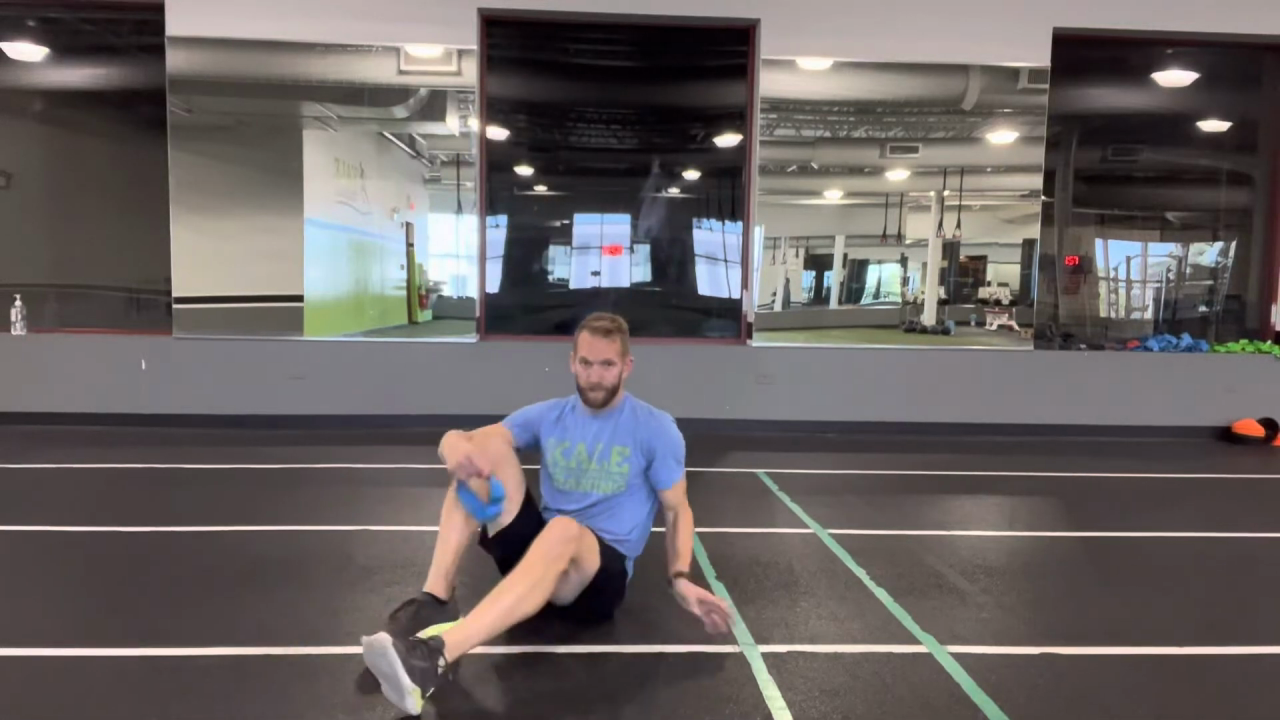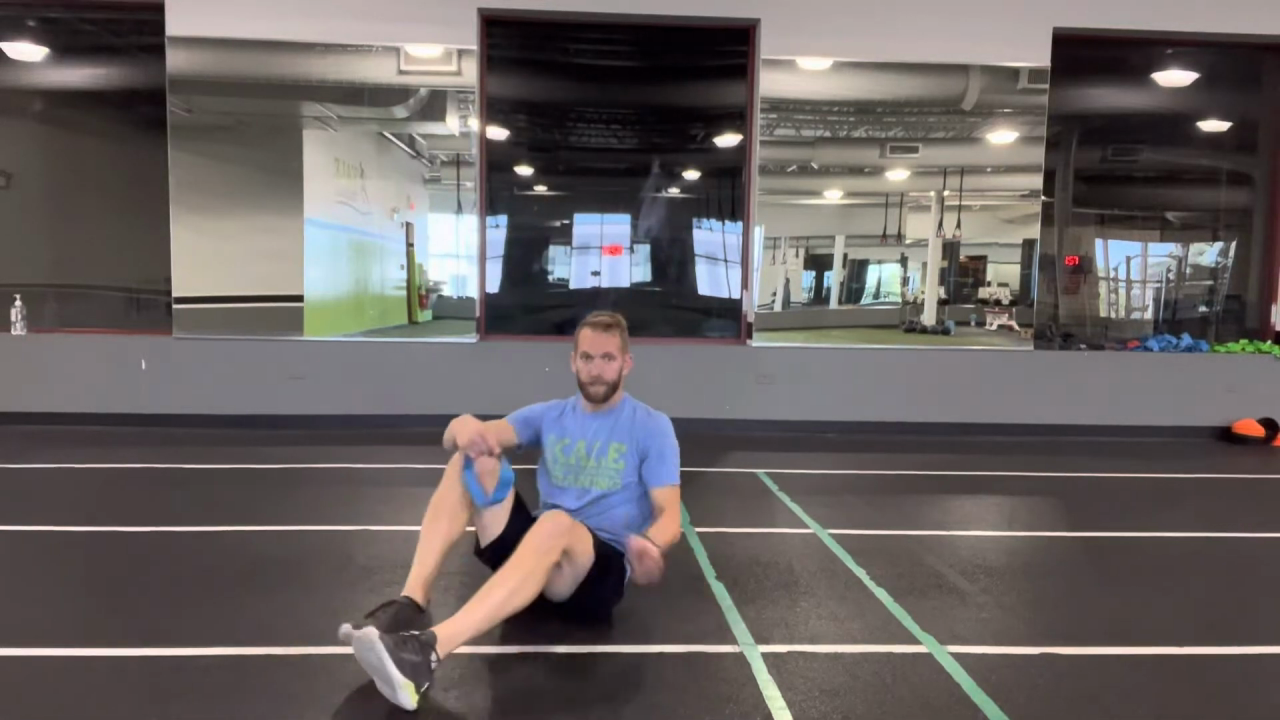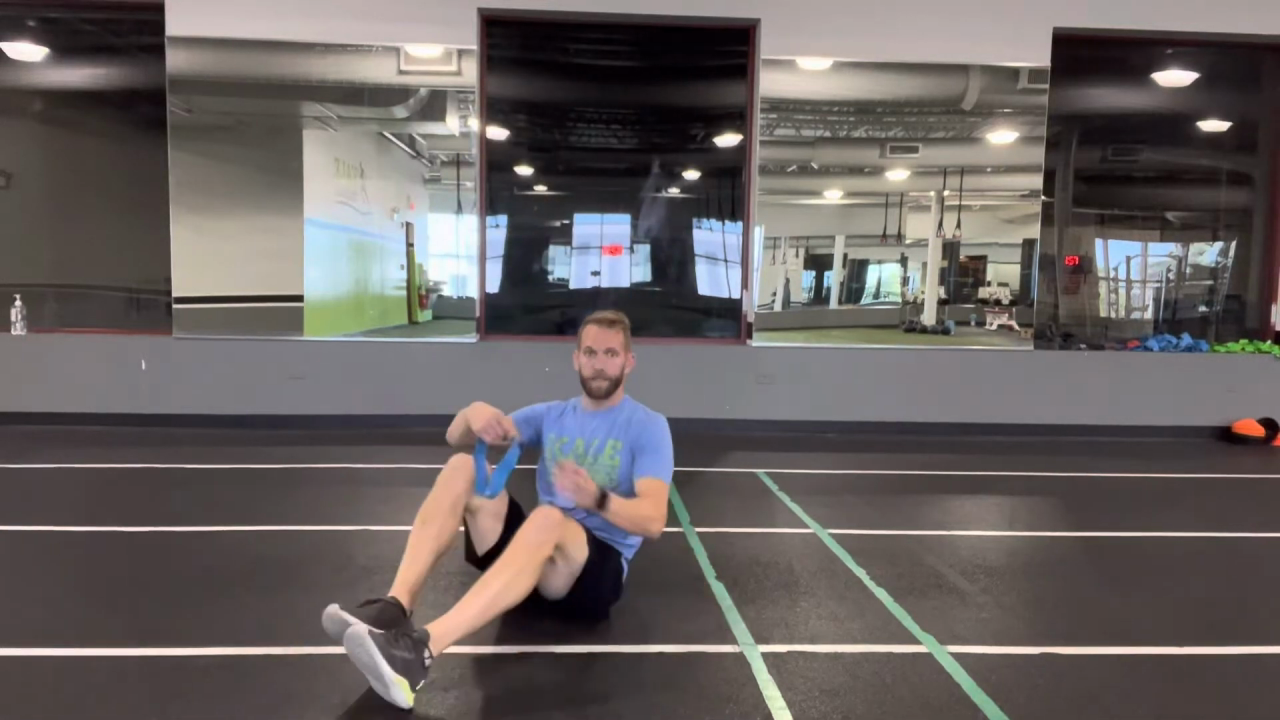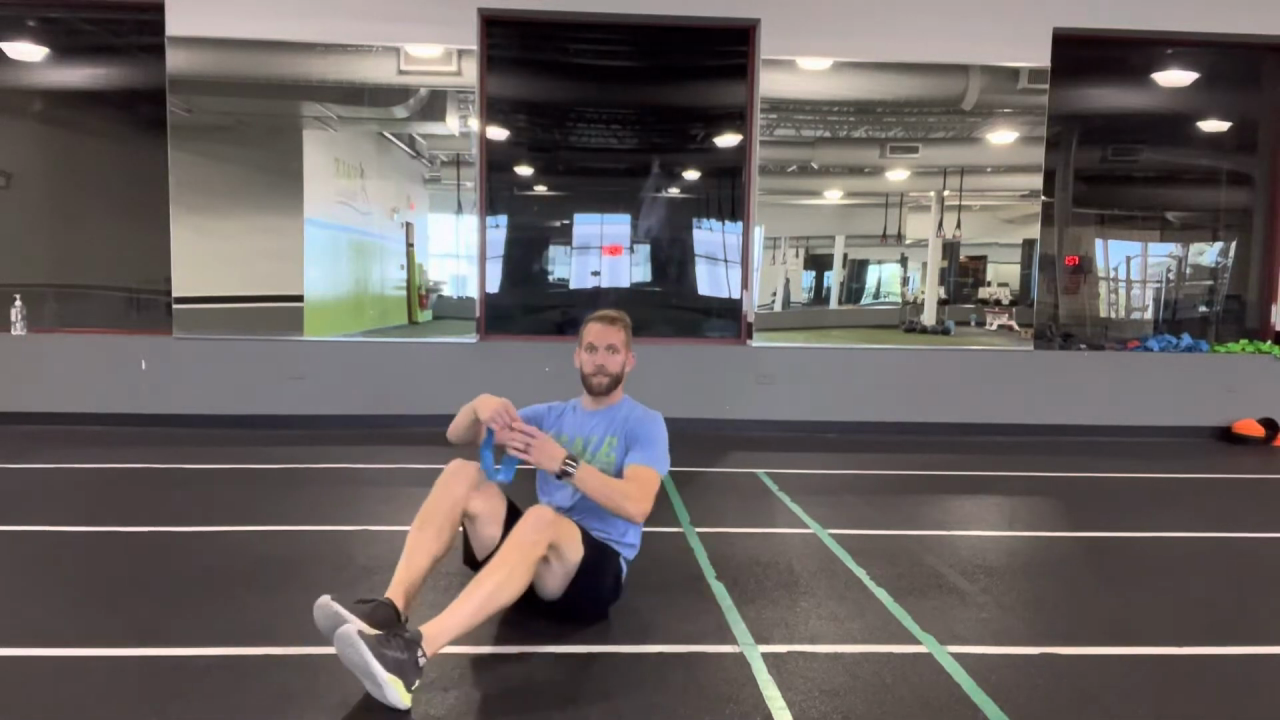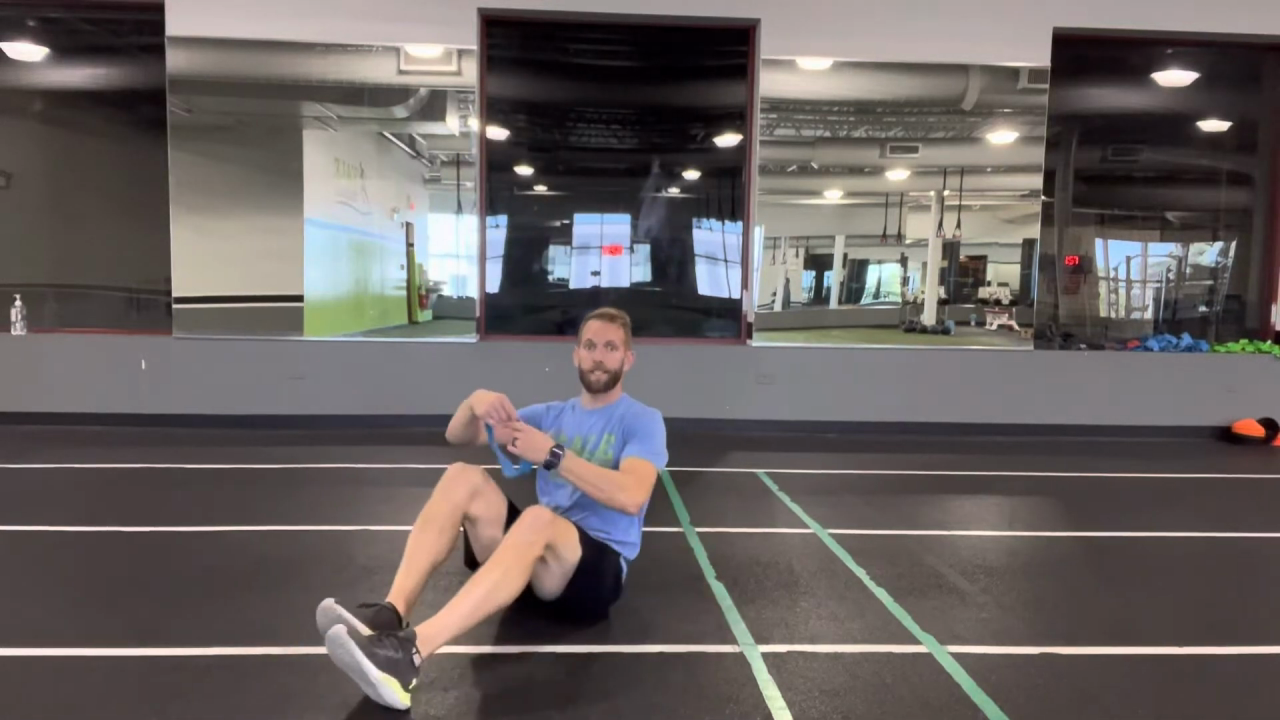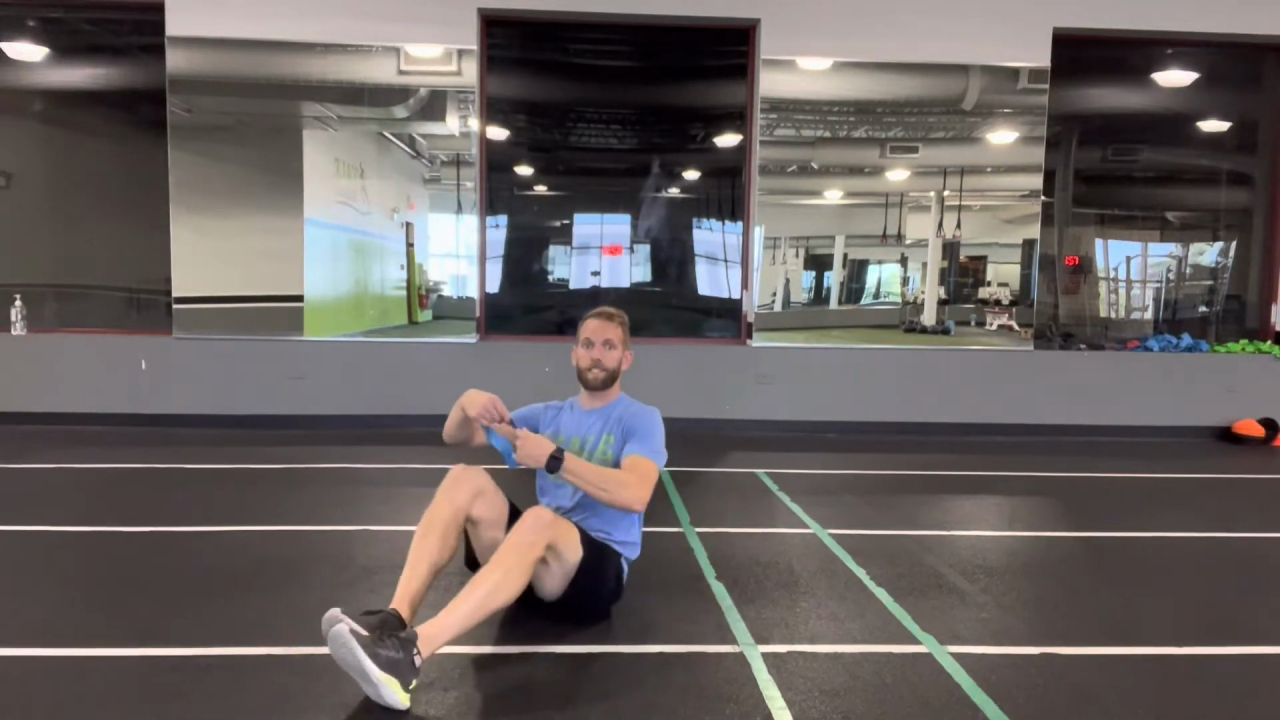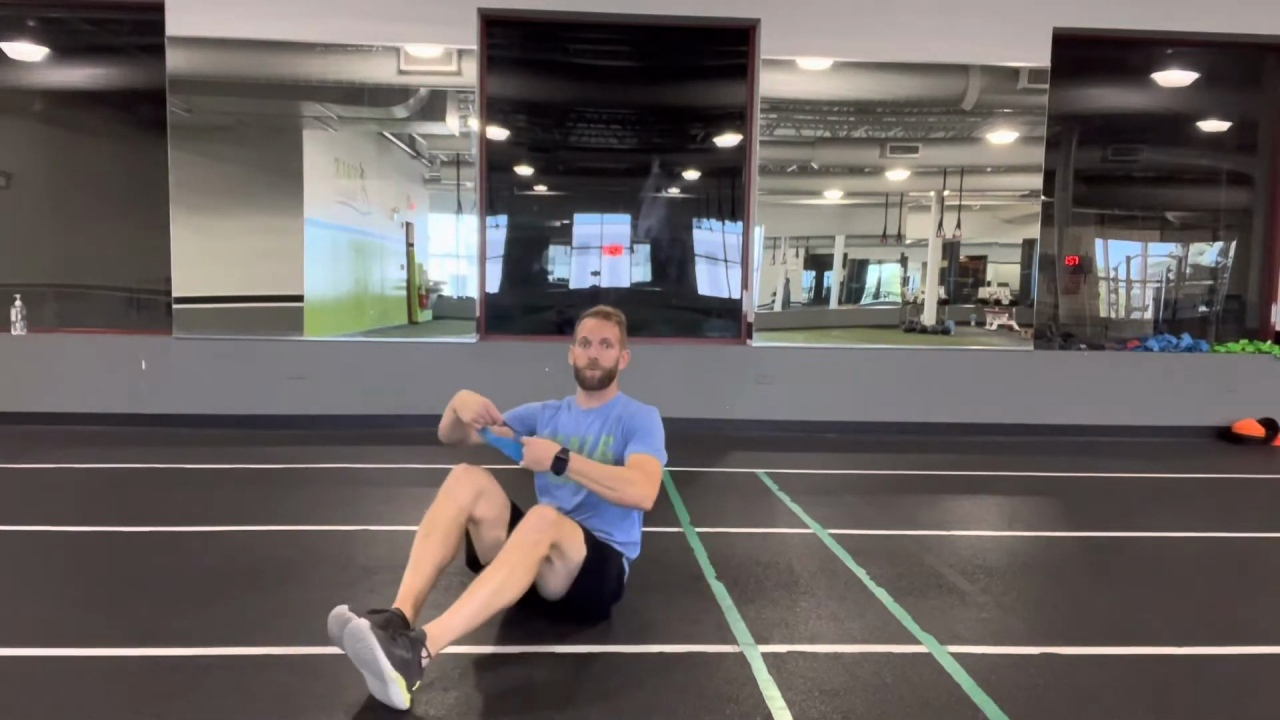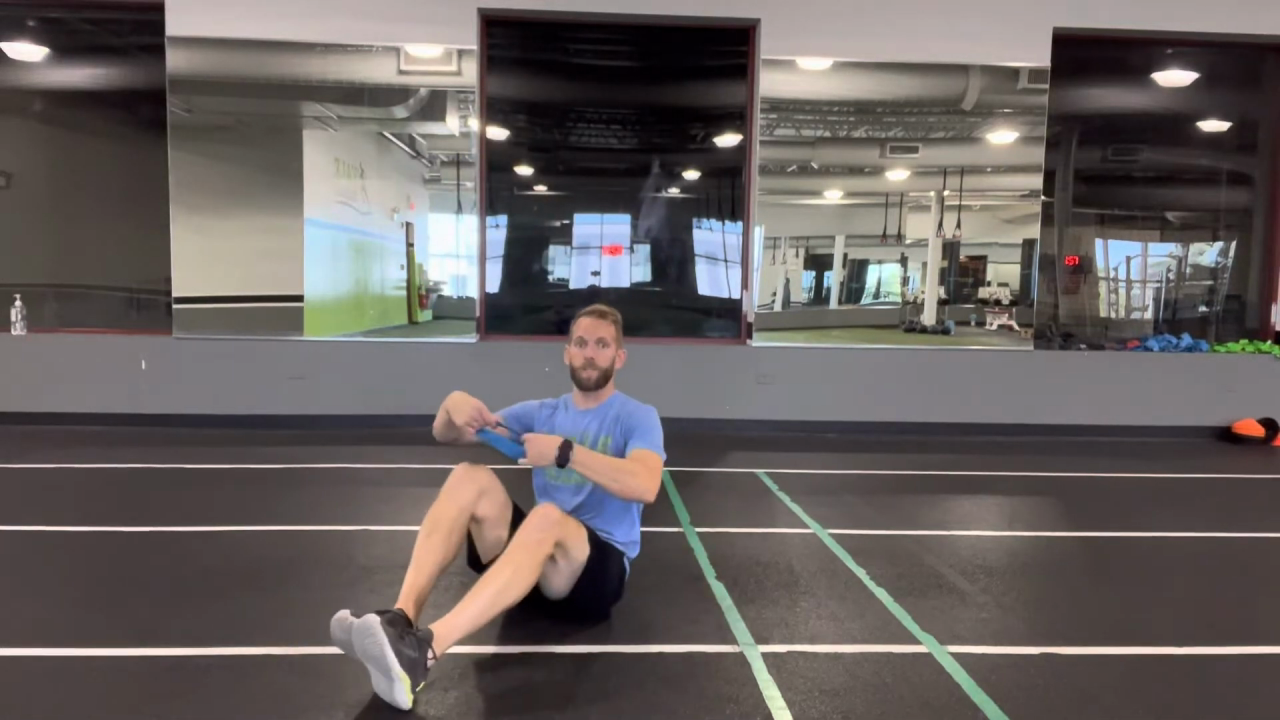
dt=0.1s
person 1, frame 1
left shoulder: (656, 429)
right shoulder: (549, 415)
left elbow: (678, 510)
right elbow: (464, 439)
left wrist: (680, 577)
right wrist: (456, 445)
left hip: (600, 570)
right hip: (533, 549)
left knee: (565, 531)
right knee: (486, 451)
left ankle: (433, 658)
right ankle: (435, 602)
person 1, frame 2
left shoulder: (652, 428)
right shoulder: (551, 415)
left elbow: (669, 514)
right elbow: (455, 439)
left wrist: (648, 544)
right wrist: (464, 428)
left hip: (600, 569)
right hip: (537, 553)
left knee: (555, 524)
right knee: (470, 462)
left ankle: (428, 651)
right ankle: (409, 605)
person 1, frame 3
left shoulder: (648, 427)
right shoulder: (550, 415)
left elbow: (652, 518)
right elbow: (455, 437)
left wrist: (596, 498)
right wrist: (474, 414)
left hip: (596, 567)
right hip: (530, 552)
left knee: (547, 518)
right knee: (463, 468)
left ankle: (421, 650)
right ankle: (395, 607)
person 1, frame 4
left shoulder: (645, 424)
right shoulder: (551, 416)
left elbow: (636, 506)
right elbow: (459, 435)
left wrist: (564, 464)
right wrist: (479, 406)
left hip: (597, 568)
right hip: (532, 557)
left knee: (541, 519)
right knee: (463, 474)
left ankle: (414, 651)
right ankle: (389, 610)
person 1, frame 5
left shoulder: (643, 421)
right shoulder: (551, 415)
left elbow: (631, 497)
right elbow: (458, 436)
left wrist: (553, 455)
right wrist: (476, 402)
left hip: (597, 568)
right hip: (530, 556)
left knee: (538, 519)
right knee: (464, 477)
left ankle: (410, 651)
right ankle: (390, 614)
person 1, frame 6
left shoulder: (642, 419)
right shoulder: (549, 415)
left elbow: (634, 494)
right elbow: (457, 437)
left wrist: (553, 458)
right wrist: (467, 403)
left hip: (598, 568)
right hip: (534, 559)
left knee: (539, 520)
right knee: (466, 479)
left ankle: (411, 651)
right ankle: (395, 618)
person 1, frame 7
left shoulder: (640, 419)
right shoulder: (546, 414)
left elbow: (642, 493)
right elbow: (452, 436)
left wrist: (560, 460)
right wrist: (460, 403)
left hip: (599, 568)
right hip: (534, 556)
left knee: (544, 519)
right knee: (468, 479)
left ankle: (418, 650)
right ankle: (399, 617)
person 1, frame 8
left shoulder: (637, 417)
right shoulder: (541, 413)
left elbow: (646, 486)
right elbow: (446, 435)
left wrist: (565, 453)
right wrist: (454, 403)
left hip: (598, 568)
right hip: (534, 560)
left knee: (547, 516)
right knee: (470, 478)
left ankle: (424, 649)
right ankle: (402, 618)
